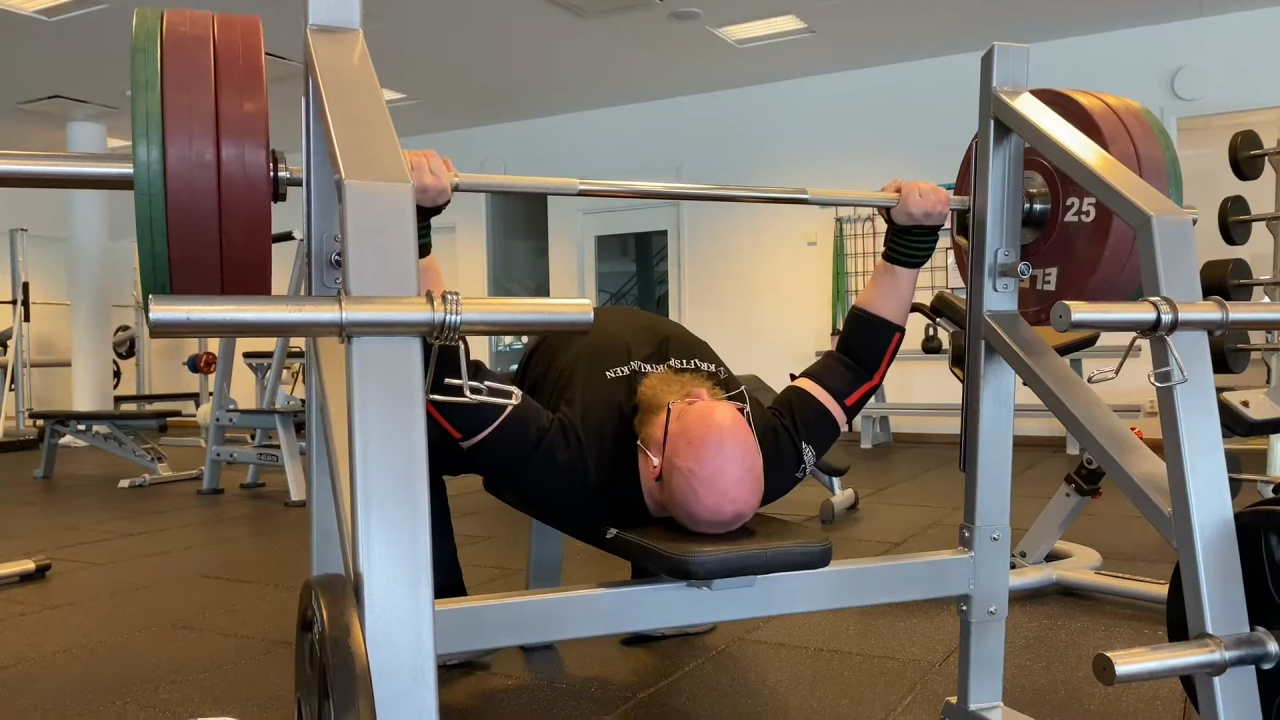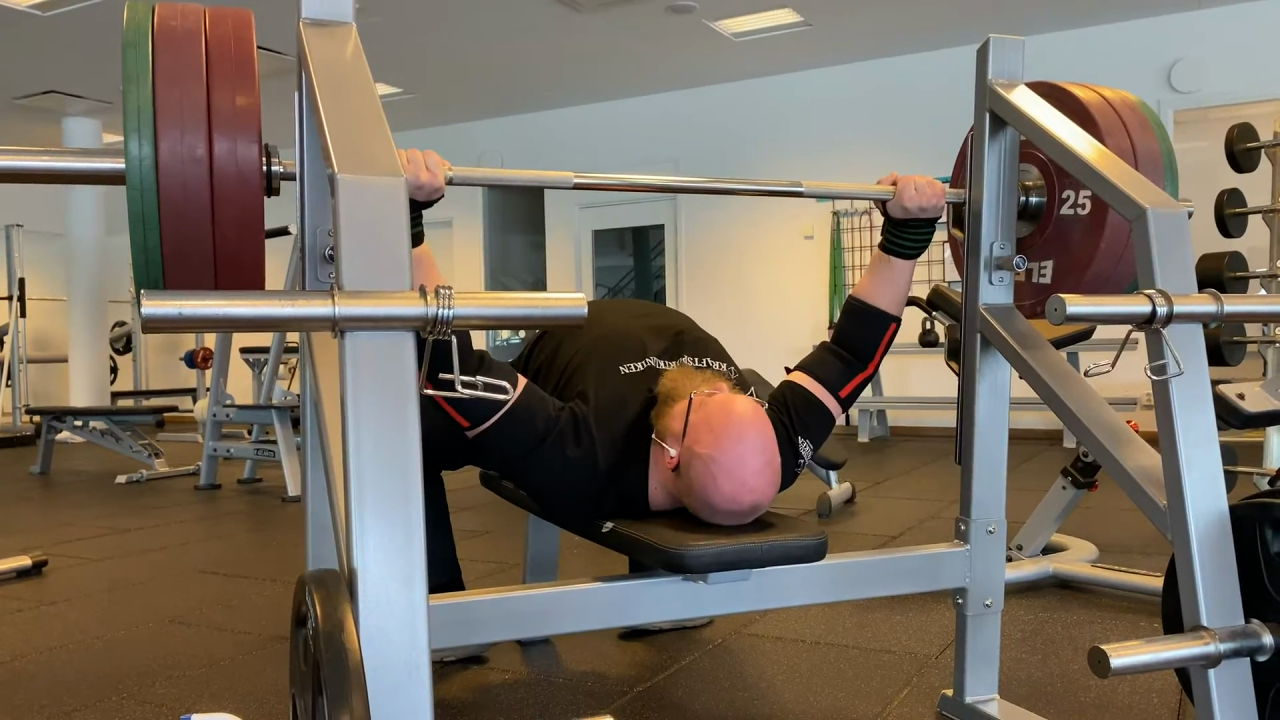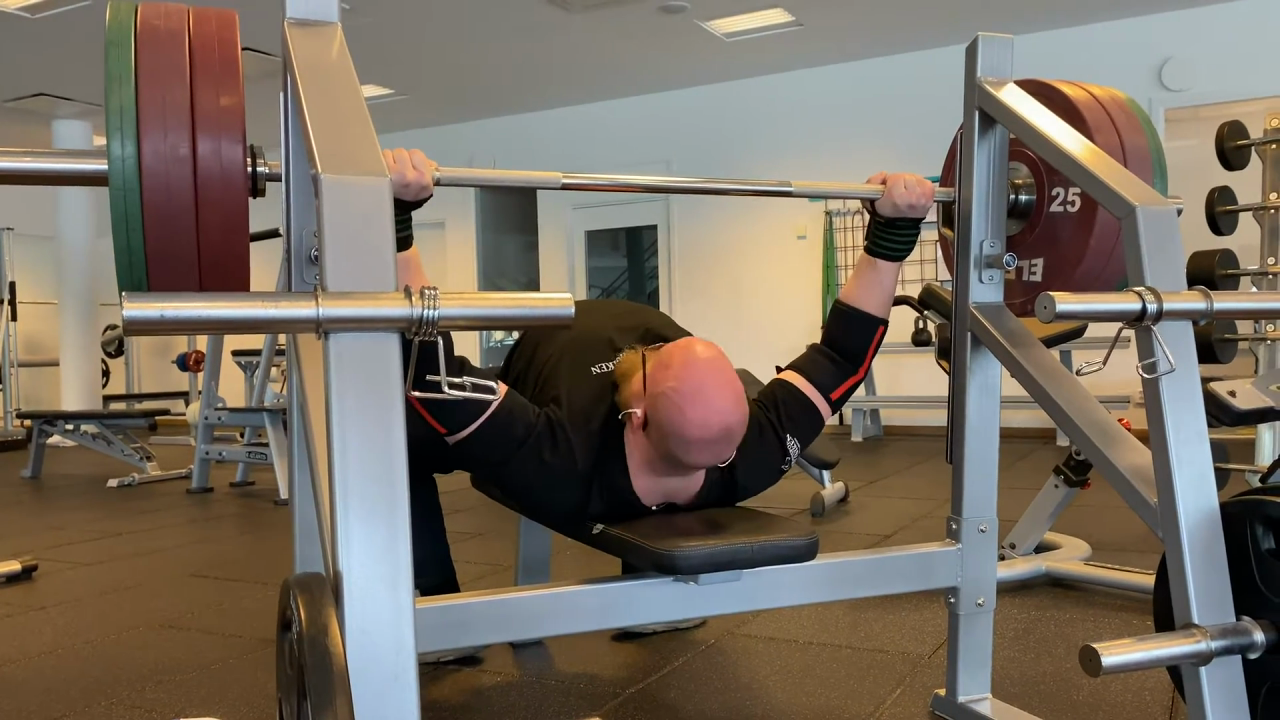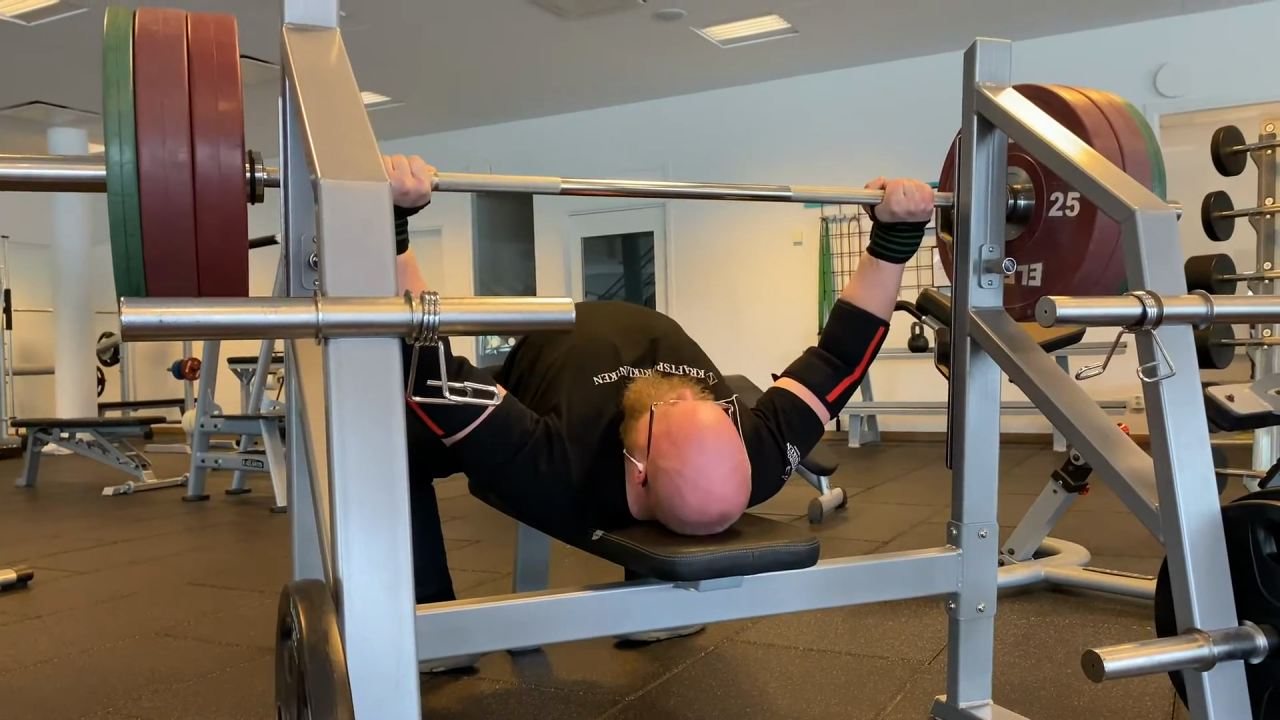
dt=0.7s
person 1, frame 1
left shoulder: (565, 470)
right shoulder: (774, 463)
left elbow: (439, 374)
right elbow: (860, 359)
left wrist: (416, 218)
right wrist: (912, 238)
person 1, frame 2
left shoulder: (574, 465)
right shoulder: (768, 462)
left elbow: (447, 361)
right elbow: (854, 354)
left wrist: (409, 216)
right wrist: (907, 233)
person 1, frame 3
left shoulder: (556, 472)
right shoulder: (753, 462)
left elbow: (426, 365)
right elbow: (843, 356)
left wrist: (397, 217)
right wrist: (893, 233)
person 1, frame 4
left shoulder: (554, 477)
right shoulder: (760, 464)
left elbow: (425, 368)
right elbow: (842, 356)
left wrist: (395, 221)
right wrist: (896, 235)
